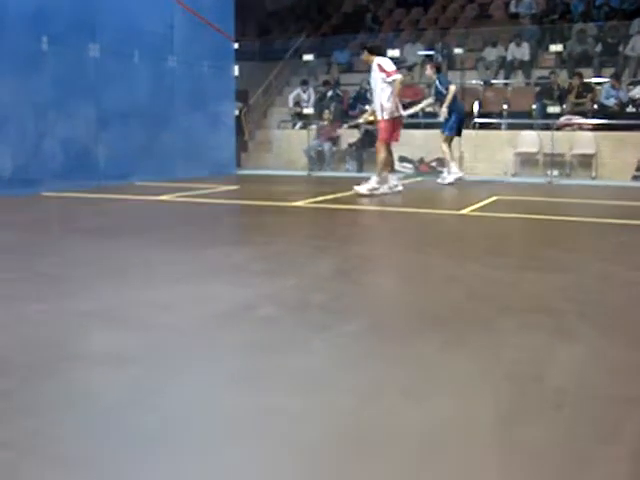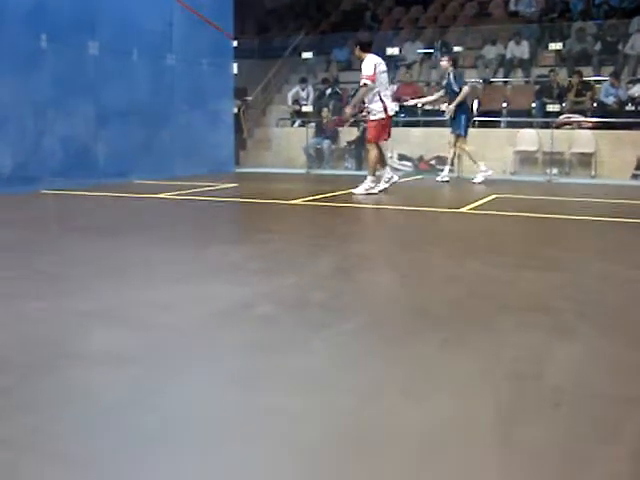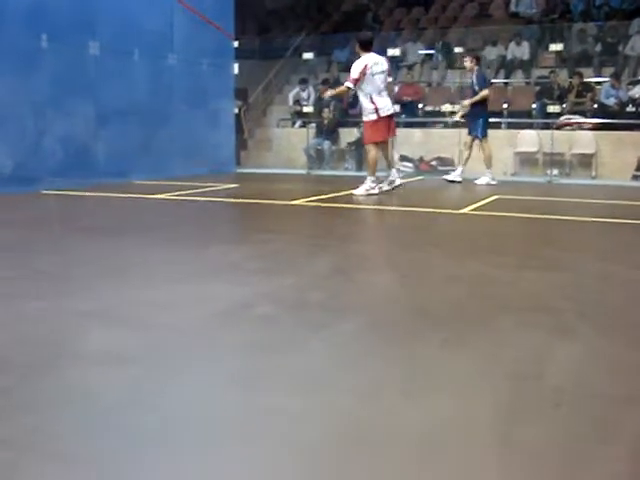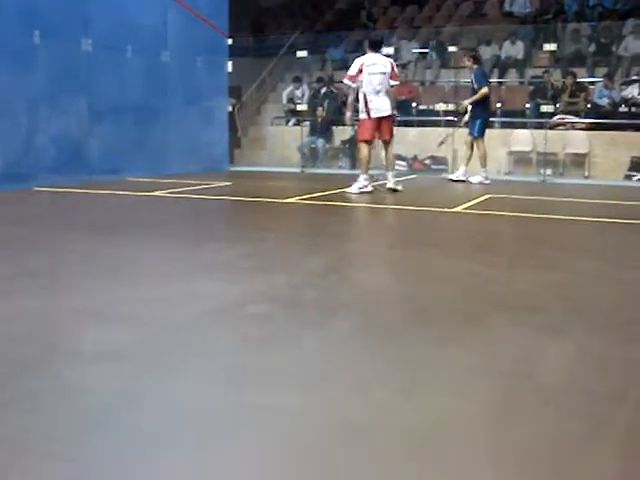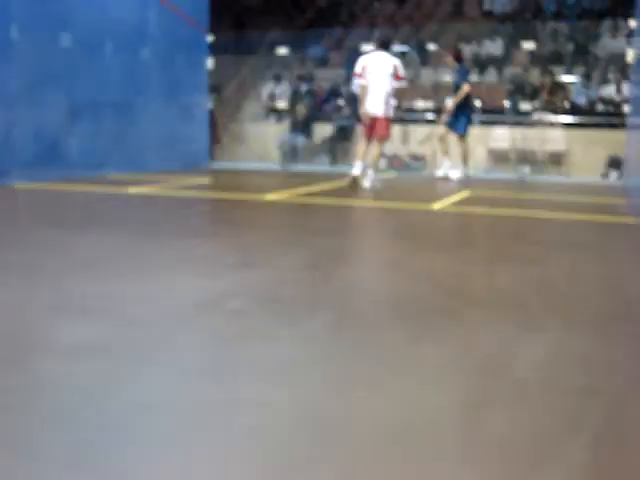
dt=0.3s
person 1, frame 1
left shoulder: (381, 62)
right shoulder: (375, 67)
left elbow: (397, 79)
left wrist: (394, 103)
right wrist: (369, 113)
left hip: (390, 113)
right hip: (383, 113)
left knee: (381, 145)
right knee: (383, 147)
left ankle: (376, 182)
right ankle: (393, 182)
person 1, frame 2
left shoulder: (368, 63)
right shoulder: (377, 60)
left elbow: (365, 87)
left wrist: (351, 106)
left hip: (378, 111)
right hip: (383, 109)
left knee: (371, 145)
right knee: (376, 145)
left ankle: (371, 183)
right ankle: (388, 174)
person 1, frame 3
left shoulder: (360, 64)
right shoulder: (382, 60)
left elbow: (348, 87)
right elbow: (387, 84)
left wrist: (331, 93)
left hip: (373, 111)
right hip: (386, 108)
left knee: (371, 146)
right knee: (384, 144)
left ankle: (371, 183)
right ankle: (393, 176)
person 1, frame 4
left shoulder: (360, 62)
right shoulder: (389, 62)
left elbow: (352, 87)
right elbow: (393, 87)
left wrist: (349, 109)
right wrist: (393, 108)
left hip: (368, 110)
right hip: (386, 109)
left knee: (364, 144)
right knee: (387, 145)
left ankle: (364, 181)
right ankle: (391, 180)
person 1, frame 5
left shoulder: (364, 60)
right shoulder: (395, 62)
left elbow: (361, 85)
right elbow: (398, 87)
left wrist: (363, 106)
right wrist: (394, 105)
left hip: (369, 108)
right hip: (384, 108)
left knee: (366, 139)
right knee: (378, 143)
left ankle: (358, 168)
right ankle: (369, 177)
person 2, frame 1
left shoulder: (441, 78)
right shoulder: (437, 83)
left elbow: (453, 88)
right elbow: (429, 101)
left wrist: (445, 107)
right wrist: (408, 111)
left hip: (455, 112)
right hip: (456, 113)
left knee: (443, 142)
right knee: (446, 144)
left ankle: (454, 170)
right ankle: (447, 174)
person 2, frame 2
left shoulder: (456, 73)
right shoulder: (448, 78)
left elbow: (466, 89)
right elbow: (438, 95)
left wrist: (454, 104)
right wrist: (418, 100)
left hip: (462, 113)
right hip: (456, 114)
left knee: (461, 143)
right knee: (452, 143)
left ankle: (483, 169)
right ankle: (445, 173)
person 2, frame 3
left shoulder: (479, 74)
right shoulder: (474, 76)
left elbow: (486, 92)
left wrist: (469, 101)
right wrist: (462, 112)
left hip: (480, 115)
right hip: (474, 115)
left knee: (483, 143)
right knee: (468, 143)
left ankle: (489, 176)
right ankle: (458, 173)
person 2, frame 4
left shoulder: (478, 72)
right shoulder: (478, 72)
left elbow: (485, 90)
left wrist: (469, 101)
right wrist: (469, 113)
left hip: (480, 113)
right hip: (477, 113)
left knee: (479, 141)
right knee: (470, 142)
left ankle: (483, 175)
right ankle: (462, 172)
person 2, frame 5
left shoulder: (460, 69)
right shoulder: (459, 70)
left elbow: (466, 88)
left wrist: (453, 103)
right wrist: (449, 109)
left hip: (462, 110)
right hip: (457, 110)
left knee: (461, 138)
right knee: (443, 134)
left ankle: (463, 170)
right ankle: (446, 165)
